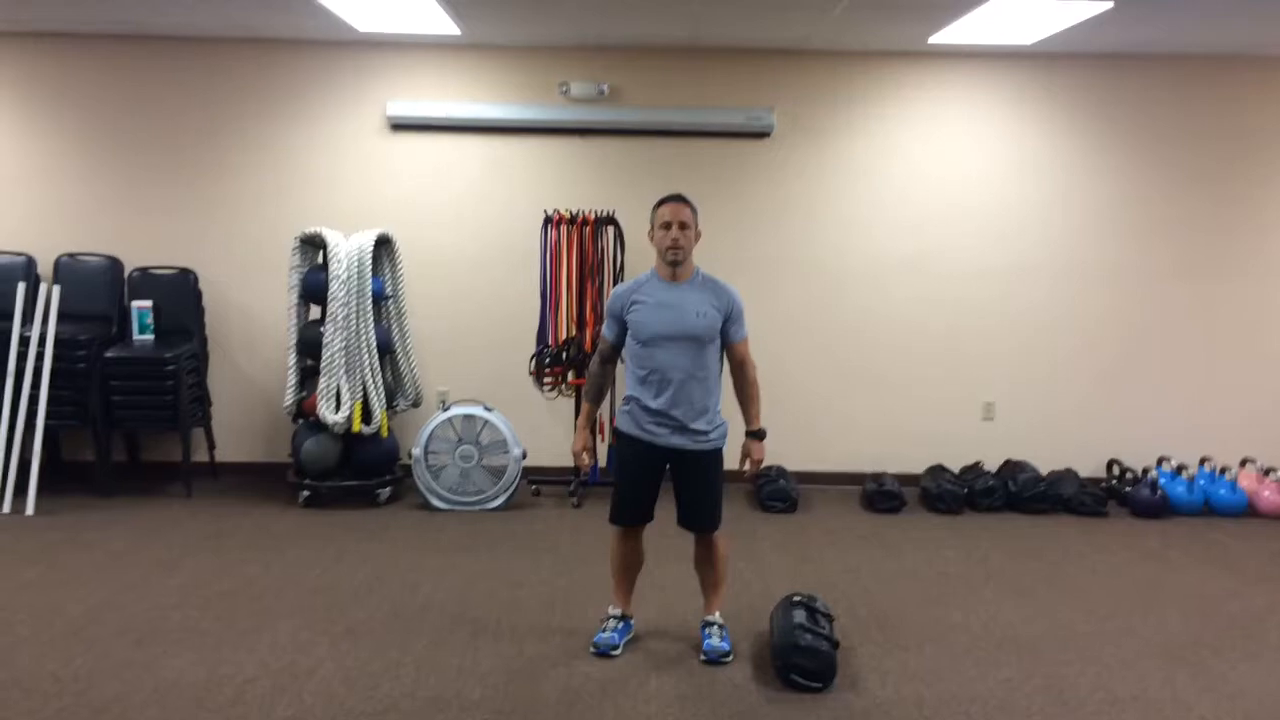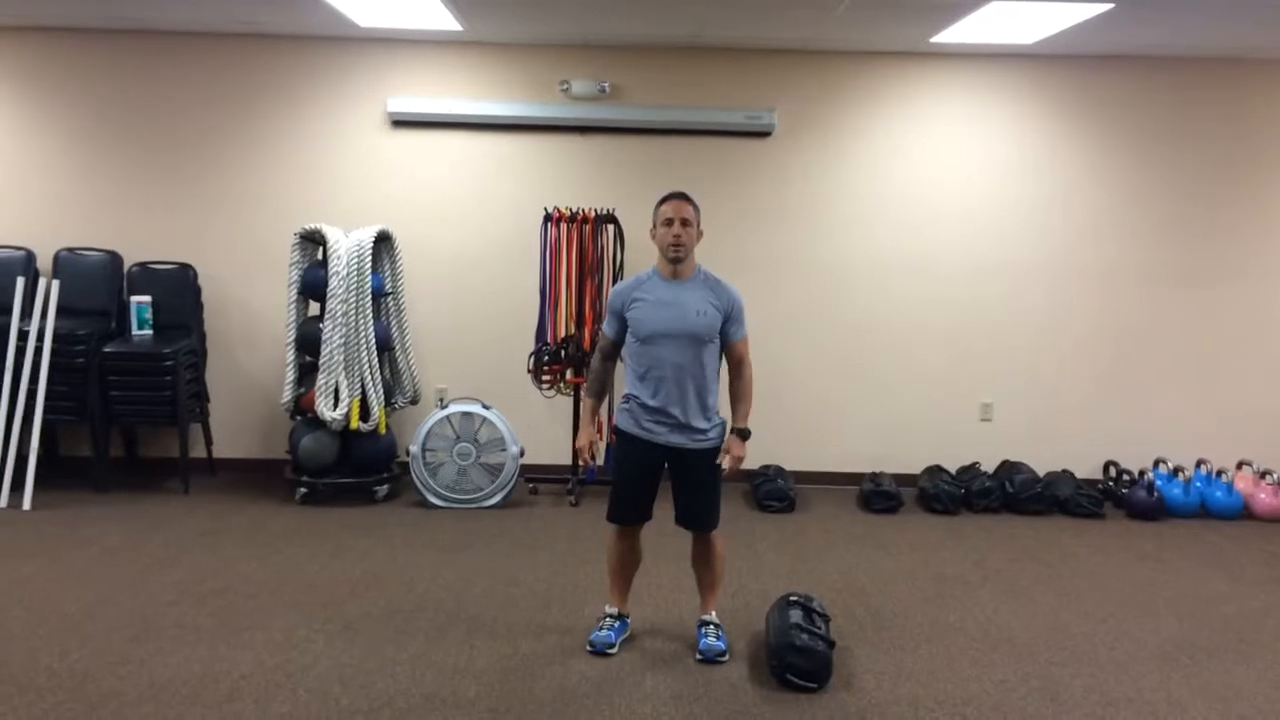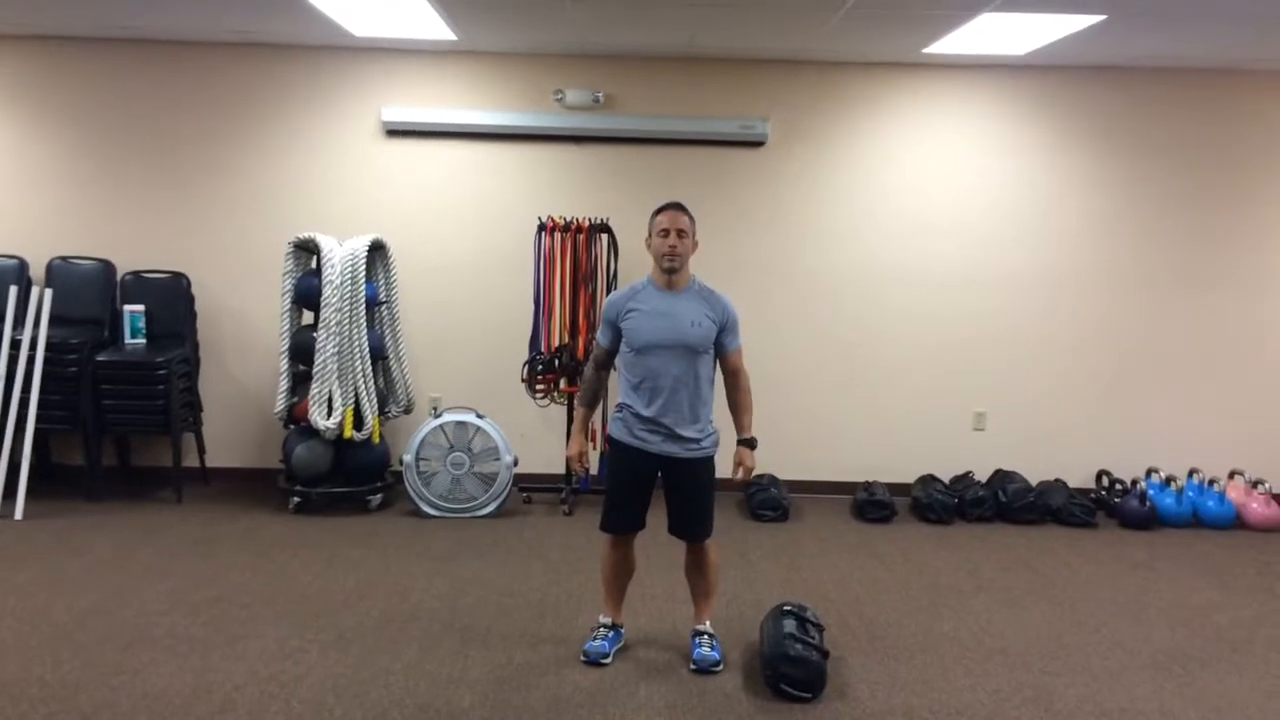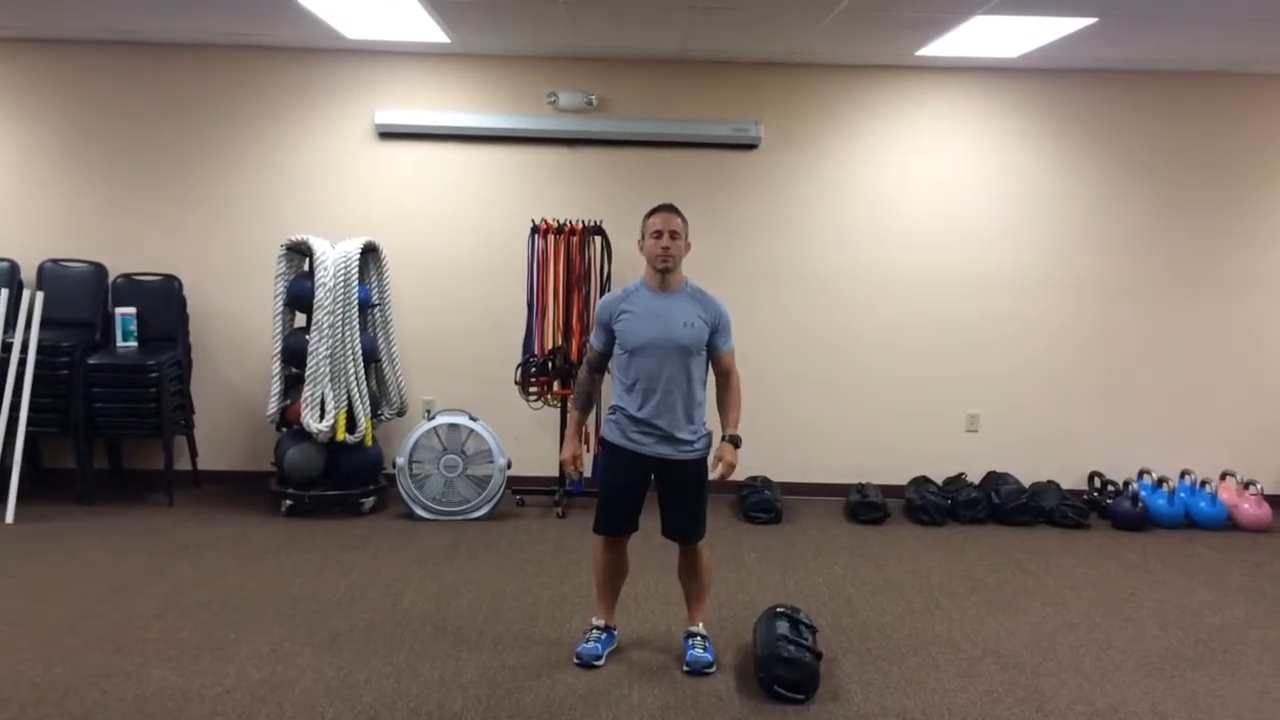
dt=0.5s
person 1, frame 1
left shoulder: (721, 298)
right shoulder: (626, 296)
left elbow: (742, 366)
right elbow: (603, 362)
left wrist: (755, 432)
right wrist: (583, 425)
left hip: (701, 438)
right hip: (638, 434)
left knee: (706, 531)
right knee: (628, 527)
left ankle: (713, 619)
right ankle: (621, 615)
person 1, frame 2
left shoulder: (723, 297)
right shoulder: (627, 294)
left elbow: (740, 366)
right elbow: (603, 359)
left wrist: (739, 431)
right wrist: (588, 422)
left hip: (701, 437)
right hip: (637, 431)
left knee: (704, 530)
right knee: (625, 524)
left ankle: (709, 619)
right ankle: (617, 614)
person 1, frame 3
left shoulder: (717, 308)
right shoulder: (621, 304)
left elbow: (735, 376)
right elbow: (597, 368)
left wrist: (746, 441)
right wrist: (578, 431)
left hip: (693, 446)
right hip: (630, 440)
left knee: (698, 540)
right knee: (619, 534)
left ankle: (703, 628)
right ankle: (610, 623)
person 1, frame 4
left shoulder: (710, 309)
right shoulder: (614, 305)
left elbow: (727, 376)
right elbow: (591, 371)
left wrist: (730, 438)
right wrist: (573, 433)
left hip: (687, 447)
right hip: (623, 442)
left knee: (691, 542)
right knee: (612, 535)
left ankle: (697, 631)
right ankle: (603, 626)
